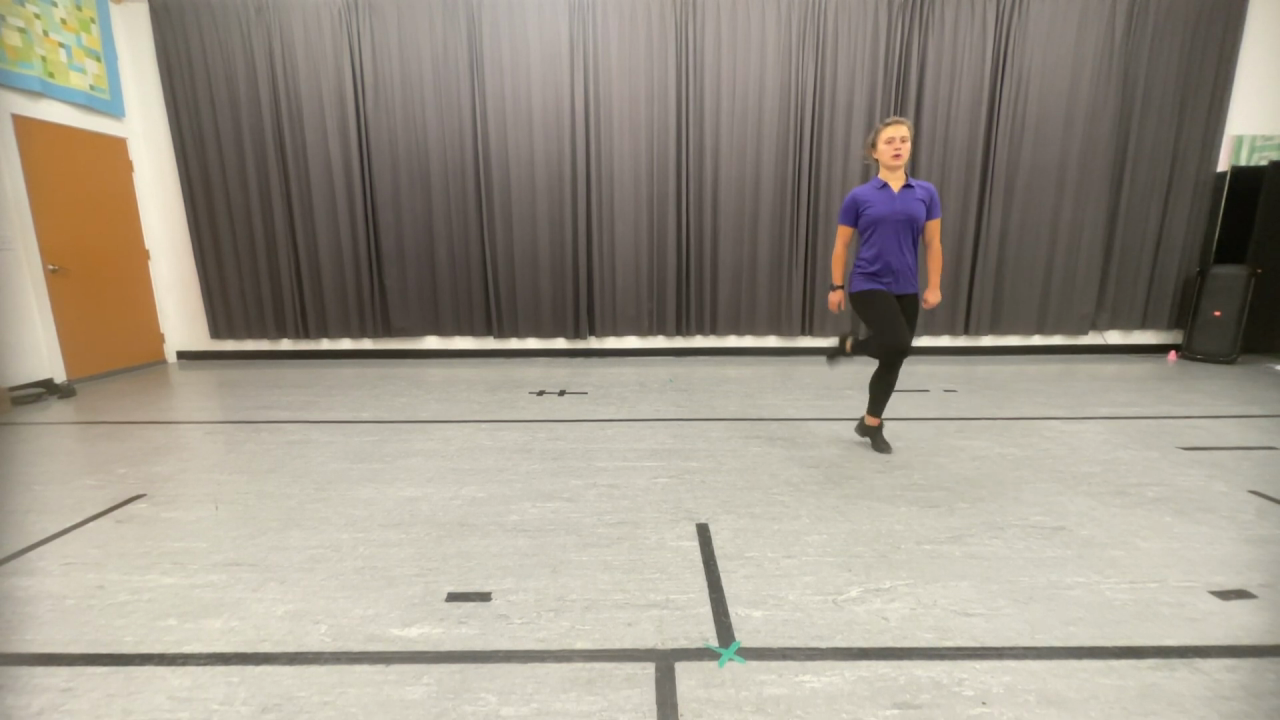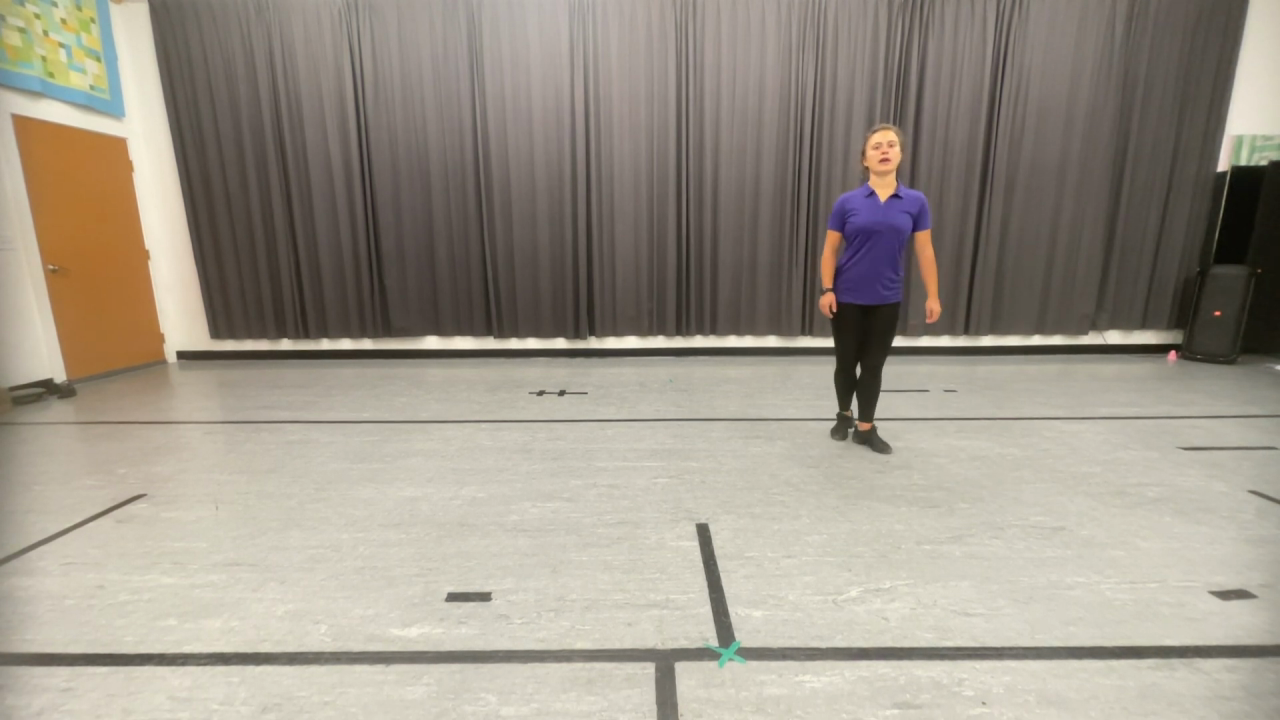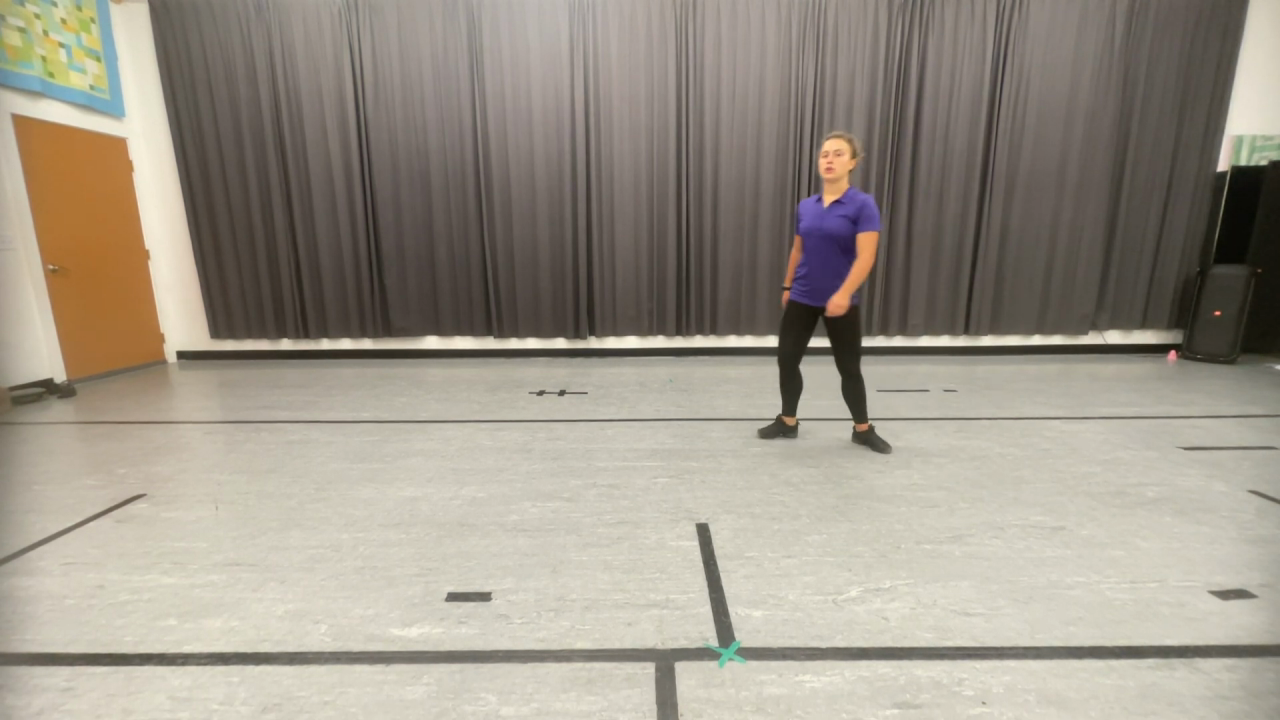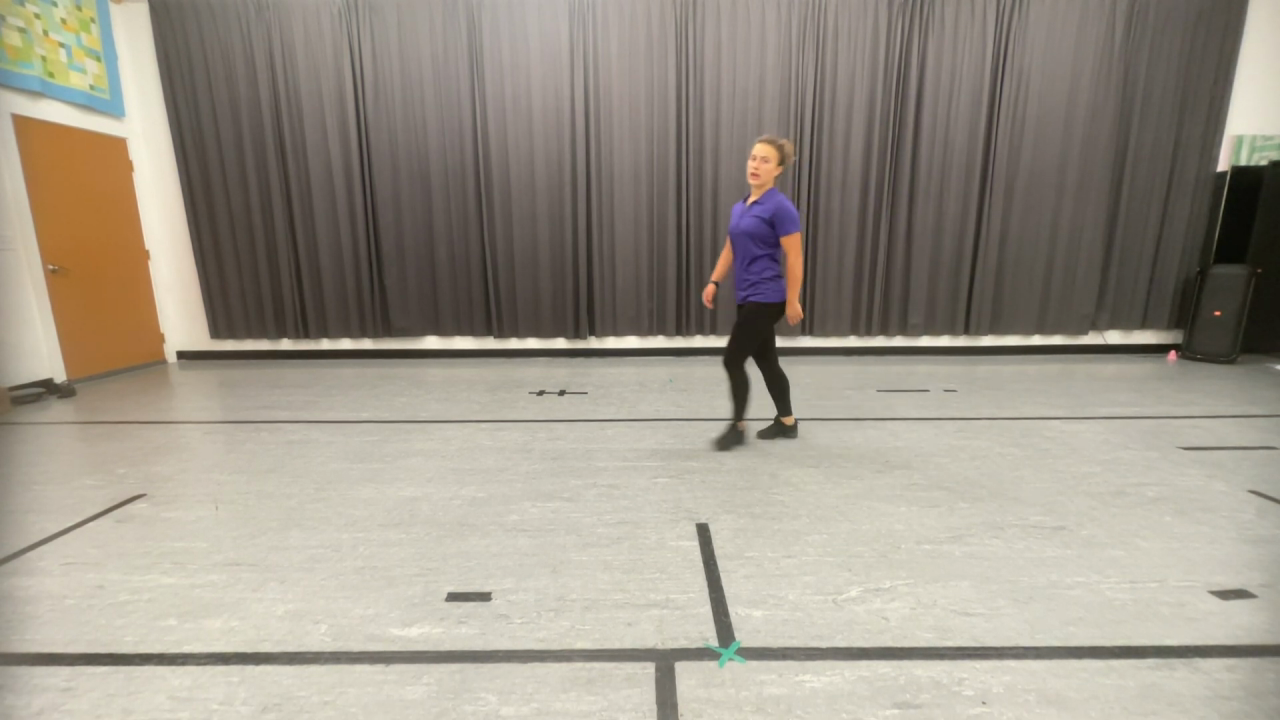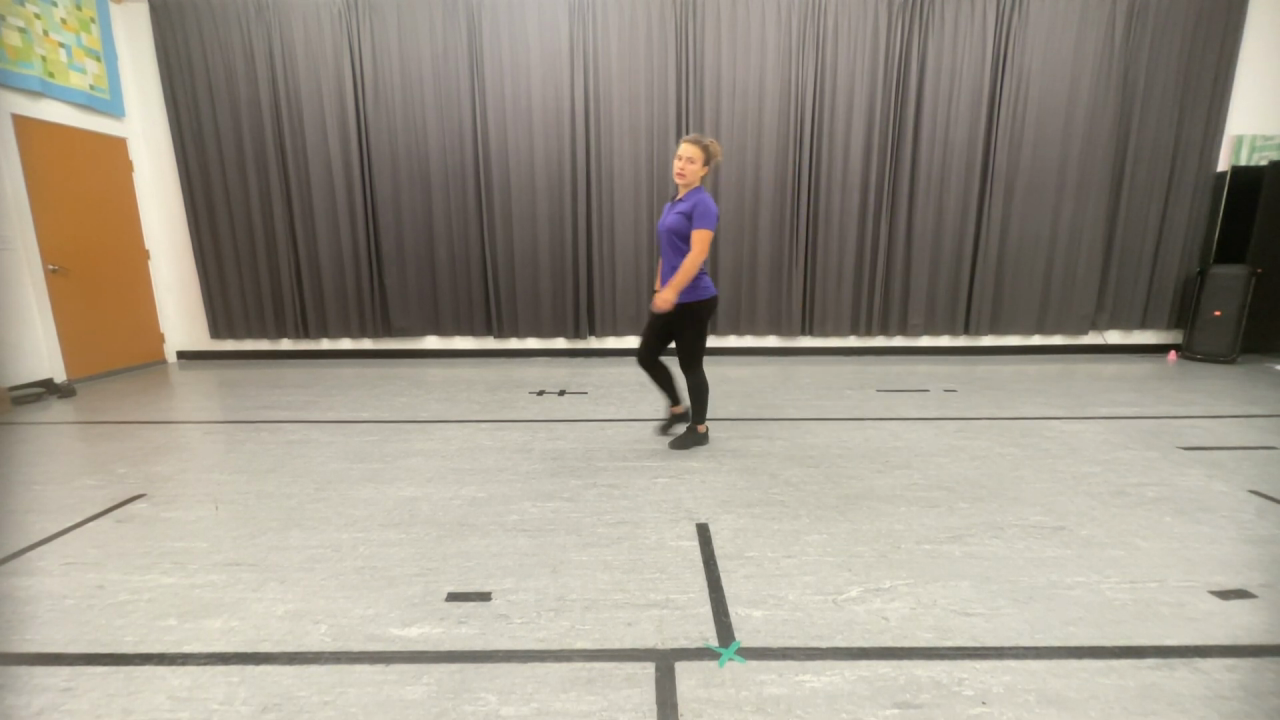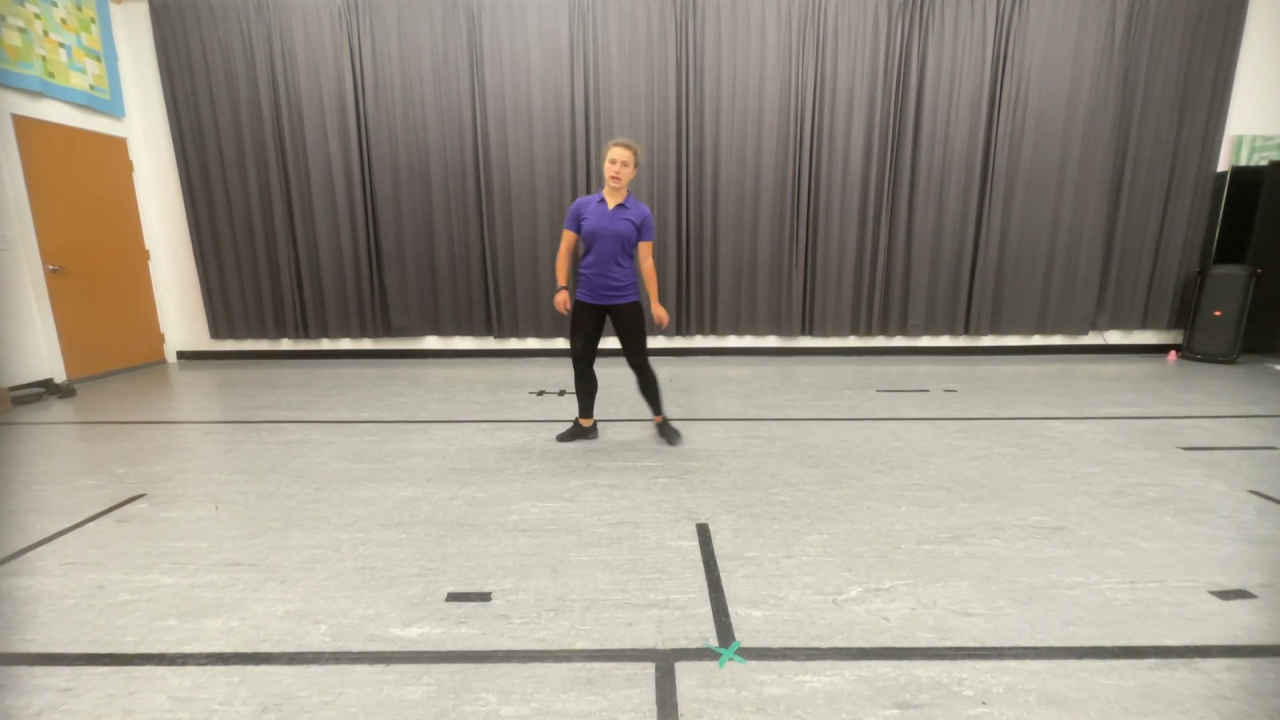
dt=0.4s
person 1, frame 1
left shoulder: (926, 193)
right shoulder: (859, 196)
left elbow: (933, 243)
right elbow: (842, 245)
left wrist: (933, 286)
right wrist: (837, 287)
left hip: (906, 291)
right hip: (868, 286)
left knee: (894, 360)
right knee: (897, 345)
left ankle: (871, 422)
right ankle: (850, 345)
person 1, frame 2
left shoulder: (916, 202)
right shoulder: (847, 202)
left elbow: (924, 252)
right elbow: (830, 250)
left wrist: (932, 296)
right wrist: (827, 290)
left hip: (886, 300)
right hip: (847, 297)
left knee: (873, 365)
right knee: (847, 361)
left ankle: (866, 428)
right ankle: (845, 415)
person 1, frame 3
left shoulder: (863, 205)
right shoulder: (806, 207)
left elbow: (866, 256)
left wrist: (844, 294)
right wrist: (788, 286)
left hip: (842, 302)
right hip: (803, 298)
left knee: (849, 367)
right knee: (787, 360)
left ankle: (863, 429)
right ankle: (787, 421)
person 1, frame 4
left shoulder: (780, 207)
right shoulder: (740, 207)
left elbow: (793, 257)
right elbow: (730, 250)
left wrist: (793, 300)
right wrist: (713, 282)
left hip: (765, 299)
right hip: (750, 298)
left knee: (733, 359)
right knee: (765, 361)
left ankle: (738, 427)
right ankle: (786, 421)
person 1, frame 5
left shoulder: (702, 204)
right shoulder: (671, 205)
left elbow: (698, 253)
left wrist: (671, 289)
right wrist: (662, 289)
left hip: (695, 300)
right hip: (673, 299)
left knee: (690, 363)
right knee: (647, 354)
left ankle: (698, 429)
right ankle: (677, 409)
person 1, frame 6
left shoulder: (640, 213)
right shoulder: (582, 206)
left elbow: (646, 261)
right elbow: (566, 250)
left wrist: (655, 302)
right wrist: (562, 288)
left hip: (625, 300)
right hip: (587, 299)
left knee: (639, 362)
right knee: (581, 361)
left ankle: (661, 419)
right ankle: (585, 422)
